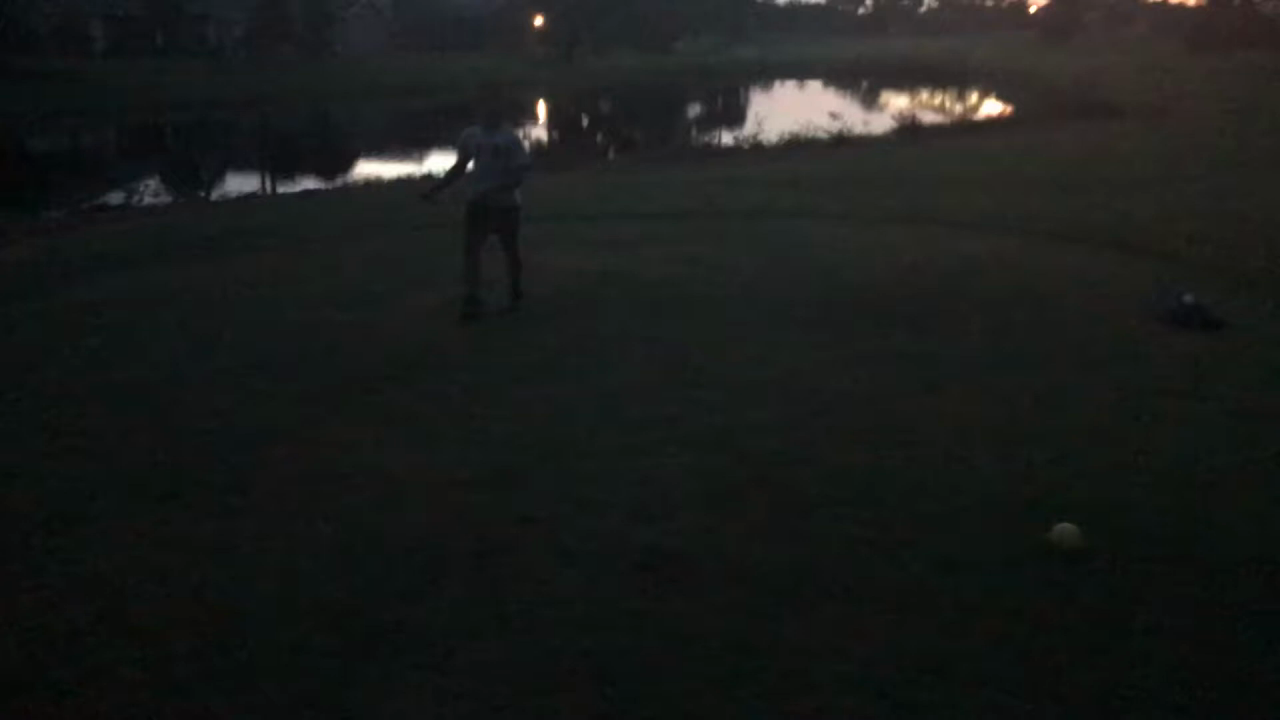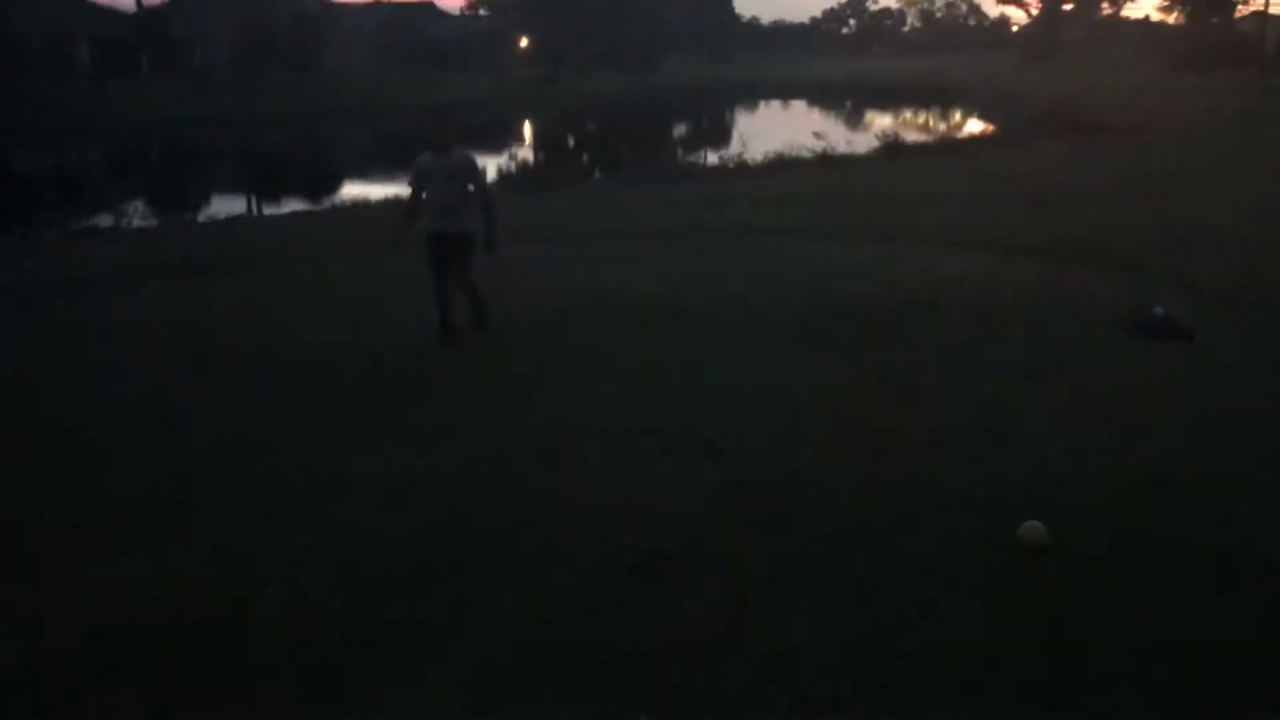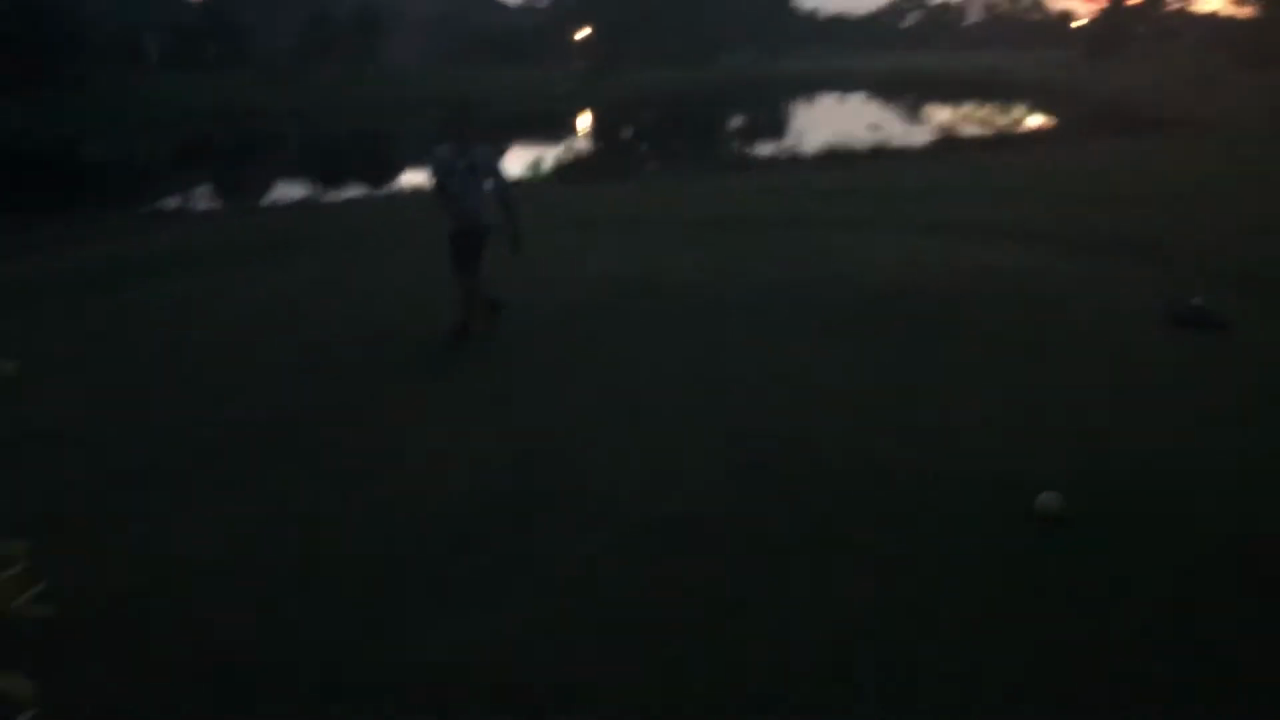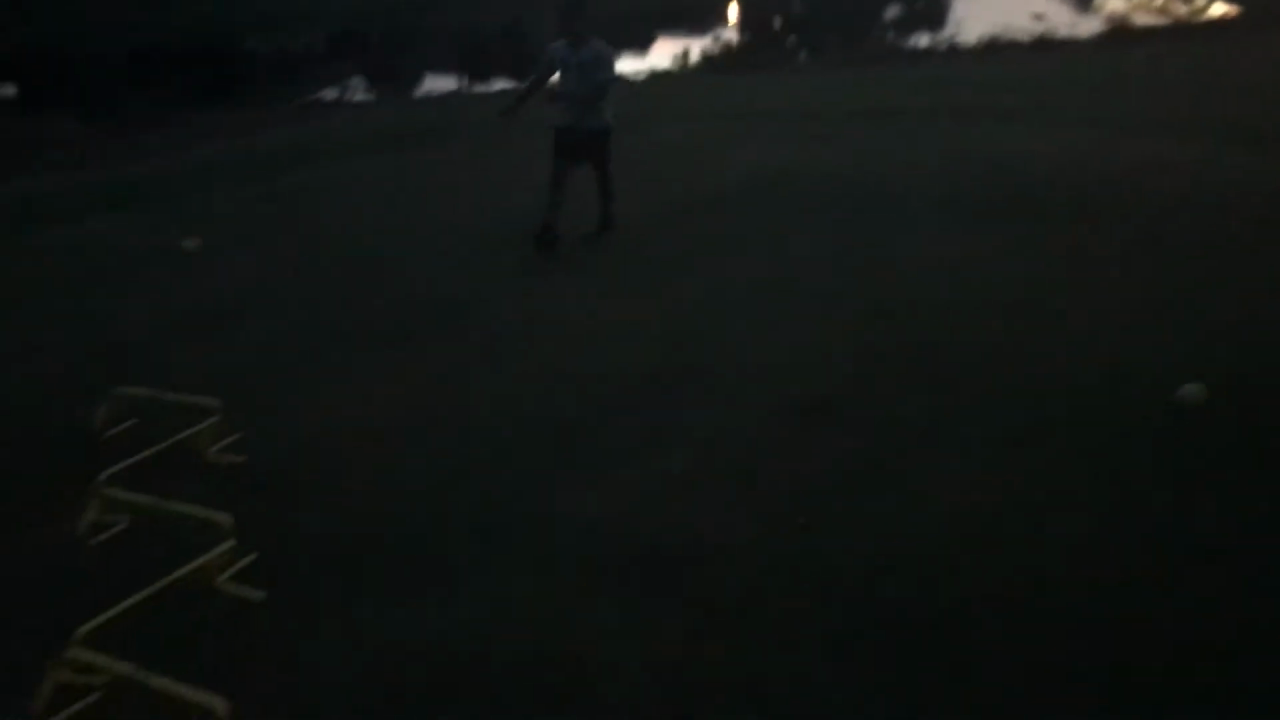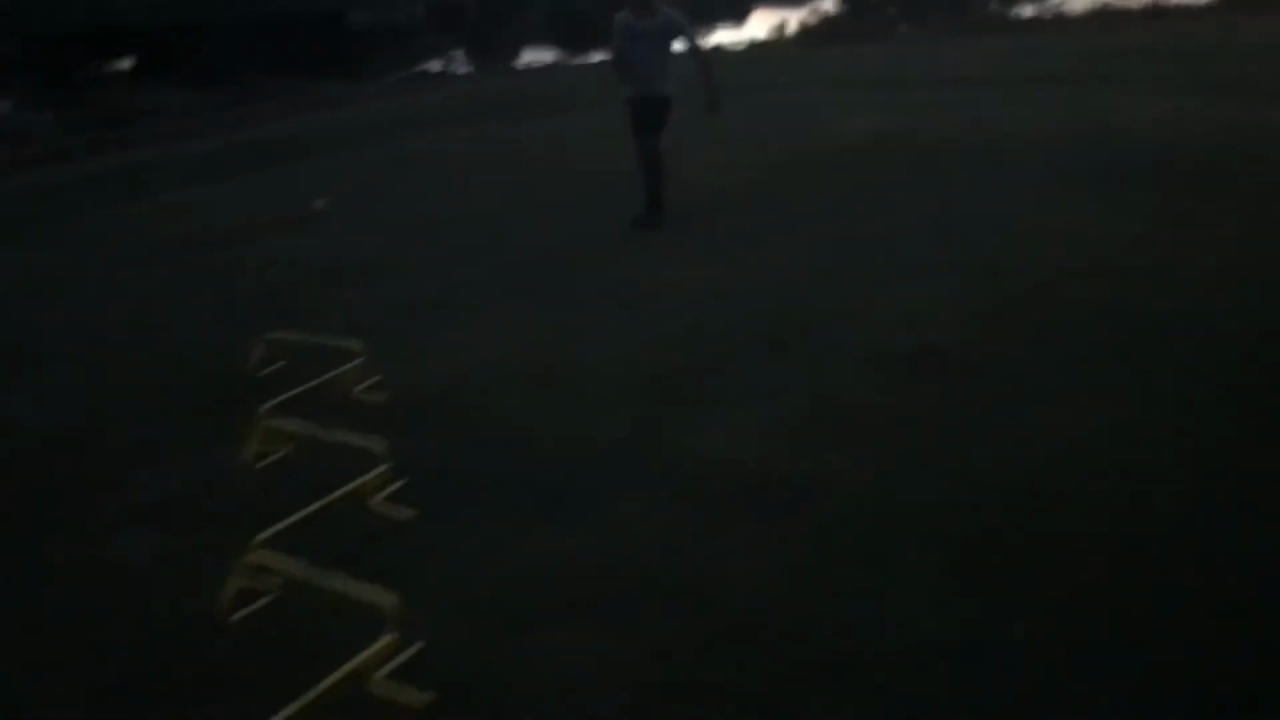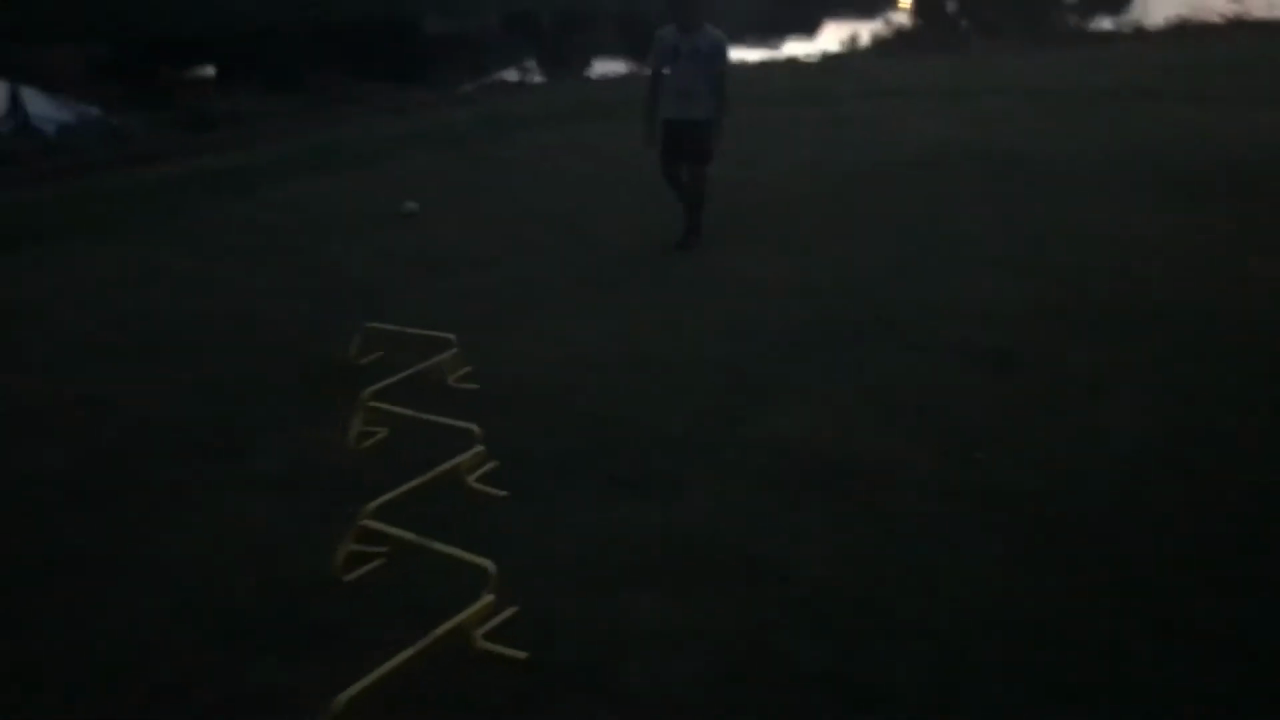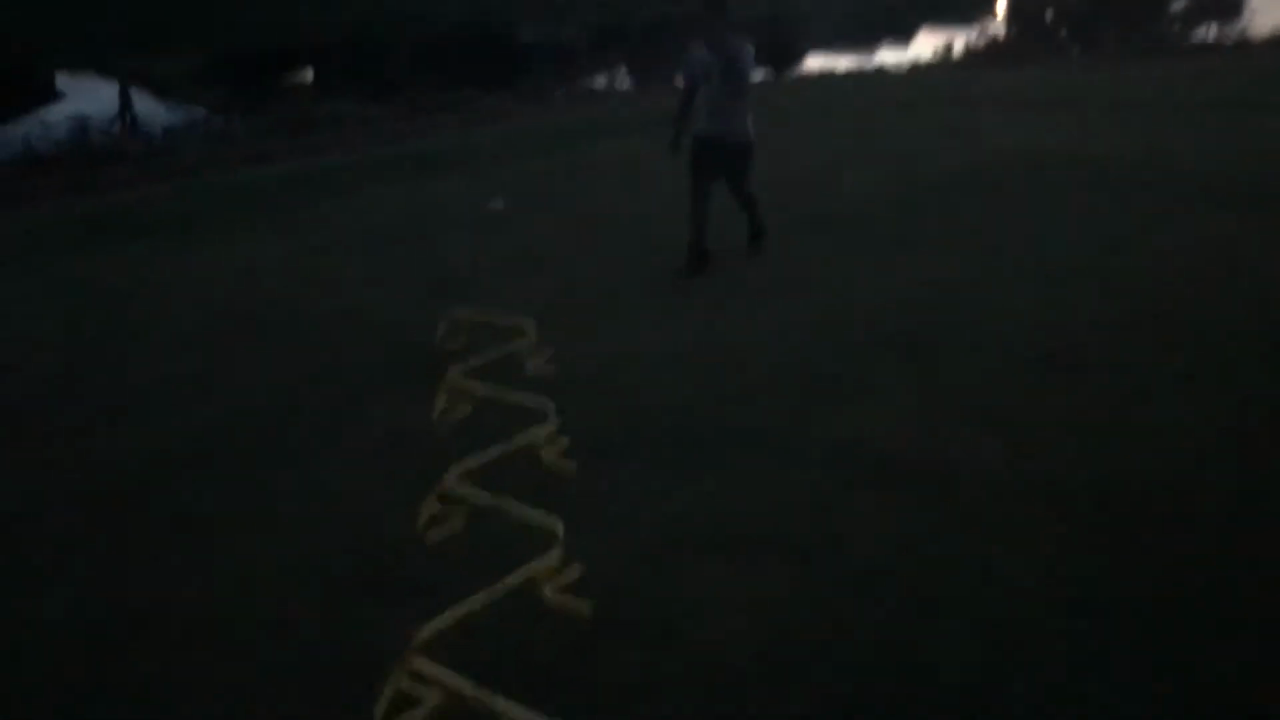
dt=0.4s
person 1, frame 1
left shoulder: (509, 138)
right shoulder: (471, 135)
left elbow: (519, 174)
right elbow: (460, 167)
left wrist: (492, 191)
right wrist: (437, 189)
left hip: (506, 203)
right hip: (478, 201)
left knee: (510, 249)
right knee: (471, 246)
left ankle: (515, 292)
right ankle: (472, 301)
person 1, frame 2
left shoulder: (463, 161)
right shoulder: (423, 163)
left elbow: (482, 195)
right elbow: (415, 198)
left wrist: (489, 232)
right wrist: (406, 229)
left hip: (461, 228)
right hip: (435, 229)
left knee: (461, 277)
right knee: (439, 280)
left ankle: (478, 305)
right ankle: (447, 327)
person 1, frame 3
left shoulder: (484, 155)
right shoulder: (441, 154)
left elbow: (502, 192)
right elbow: (440, 189)
left wrist: (515, 229)
right wrist: (455, 212)
left hip: (477, 224)
right hip: (456, 224)
left knee: (469, 273)
right knee: (463, 273)
left ankle: (464, 325)
right ankle: (490, 305)
person 1, frame 4
left shoulder: (600, 52)
right shoulder: (557, 51)
left elbow: (602, 91)
right elbow: (538, 79)
left wrist: (566, 96)
right wrist: (516, 103)
left hip: (596, 125)
right hip: (567, 123)
left knee: (602, 174)
right knee: (558, 175)
left ankle: (607, 218)
right ankle: (548, 231)
person 1, frame 5
right shoulder: (622, 20)
left elbow: (697, 53)
right elbow: (618, 61)
left wrist: (710, 91)
right wrist: (633, 81)
left hip: (659, 91)
right hip: (636, 92)
left knee: (651, 145)
right knee: (643, 147)
left ankle: (654, 205)
right ankle: (653, 202)
person 1, frame 6
left shoulder: (715, 40)
right shoulder: (664, 37)
left elbow: (721, 87)
right elbow: (656, 80)
left wrist: (718, 125)
right wrist: (651, 123)
left hip: (703, 117)
right hip: (672, 115)
left knee: (696, 171)
right knee: (668, 170)
left ankle: (694, 227)
right ankle: (692, 205)
person 1, frame 7
left shoulder: (741, 50)
right shoulder: (696, 56)
left elbow: (740, 83)
right elbow: (688, 96)
left wrist: (722, 44)
right wrist: (677, 132)
left hip: (737, 133)
right hip: (703, 132)
left knee: (739, 189)
right knee: (698, 190)
left ankle: (756, 227)
right ankle: (698, 251)
